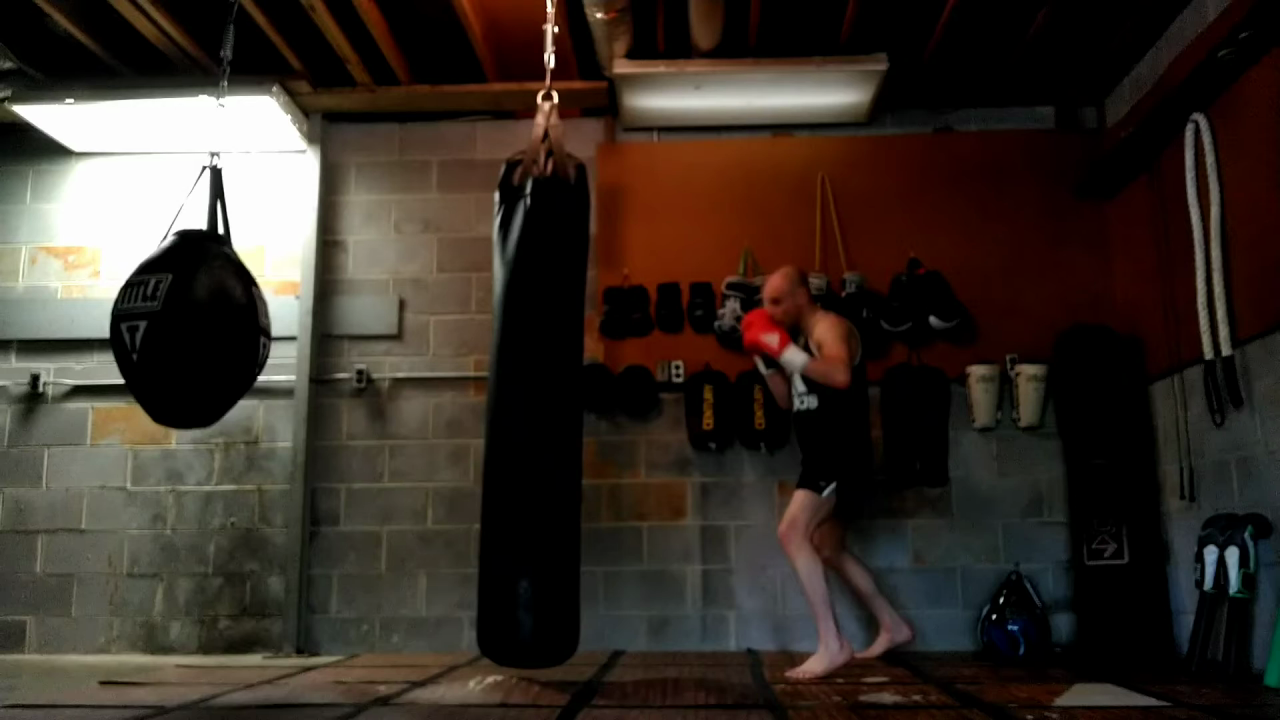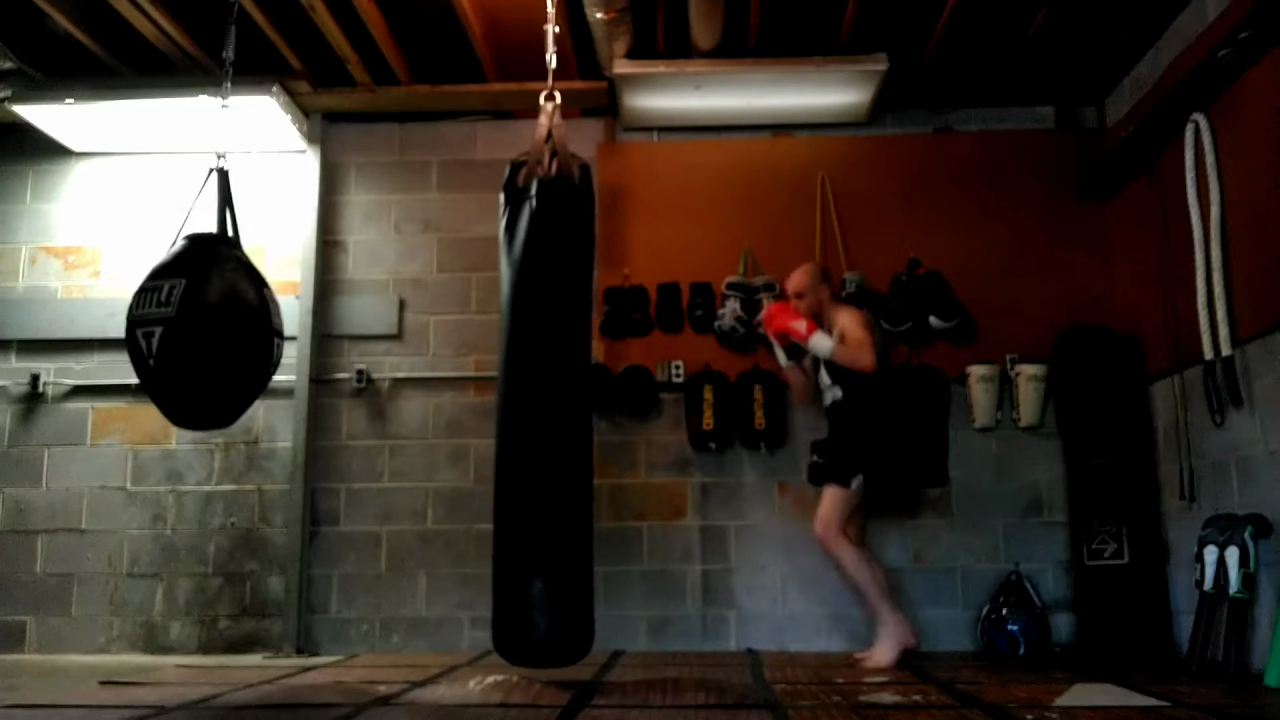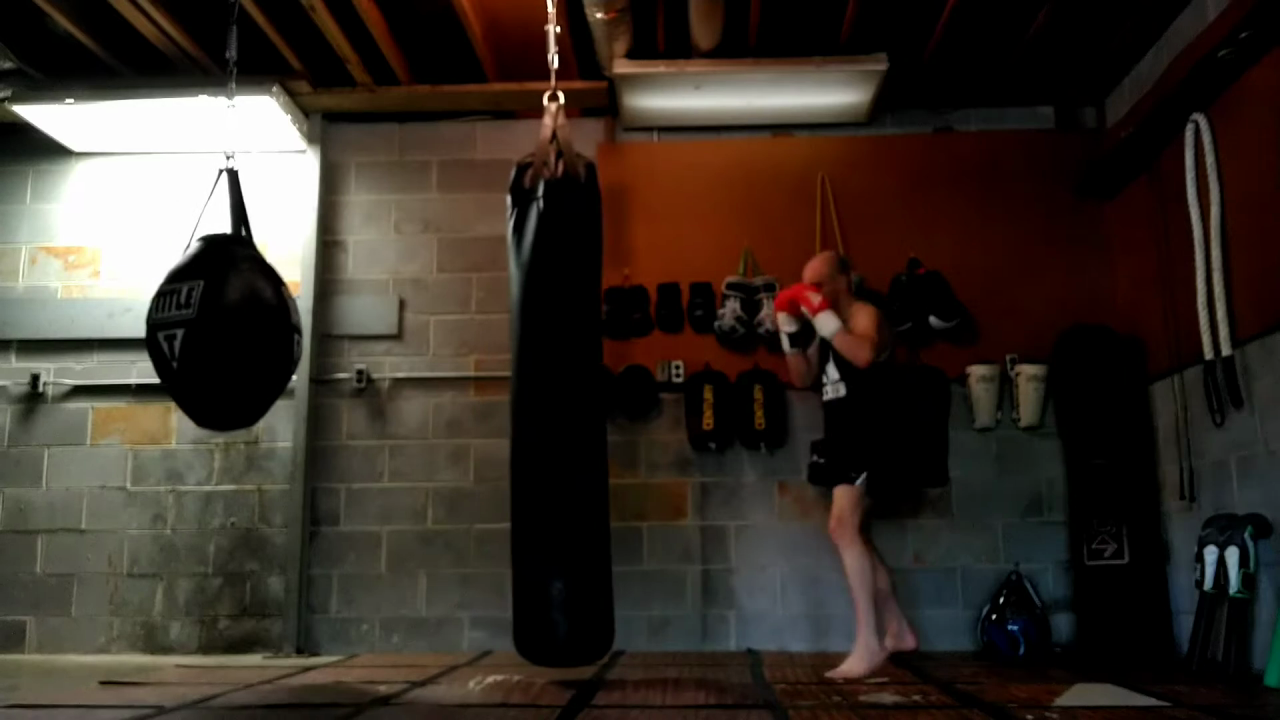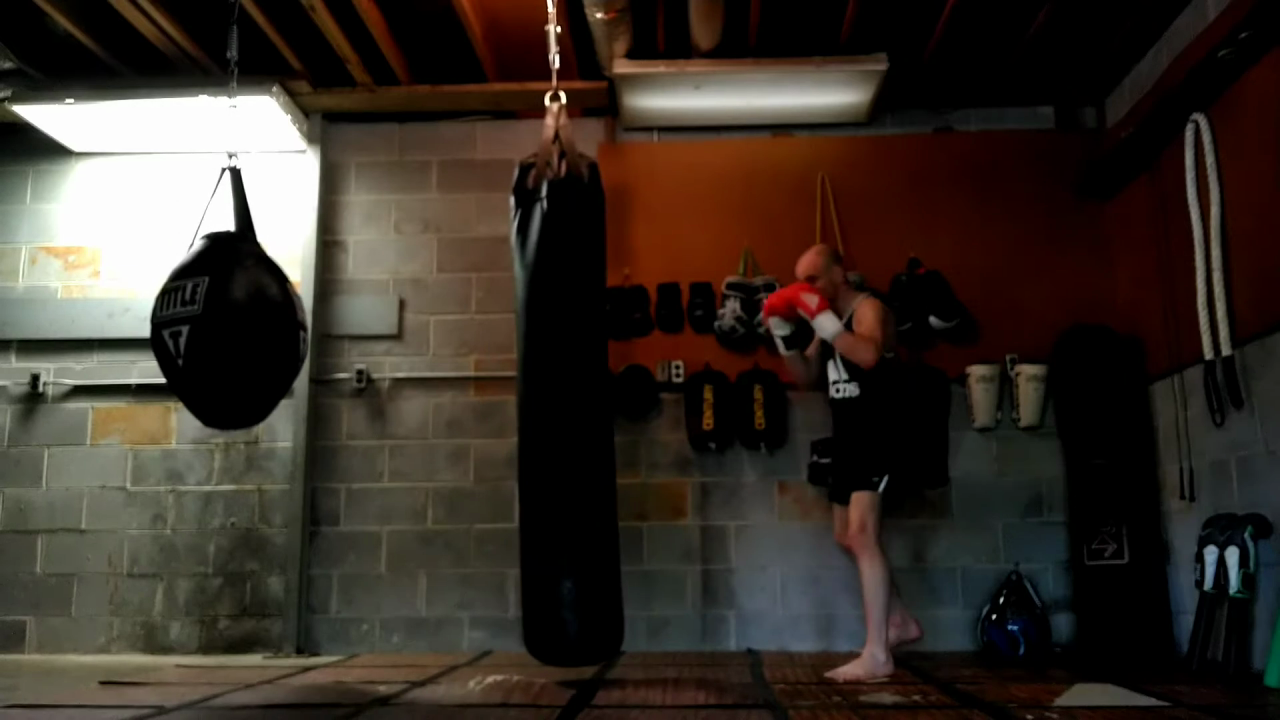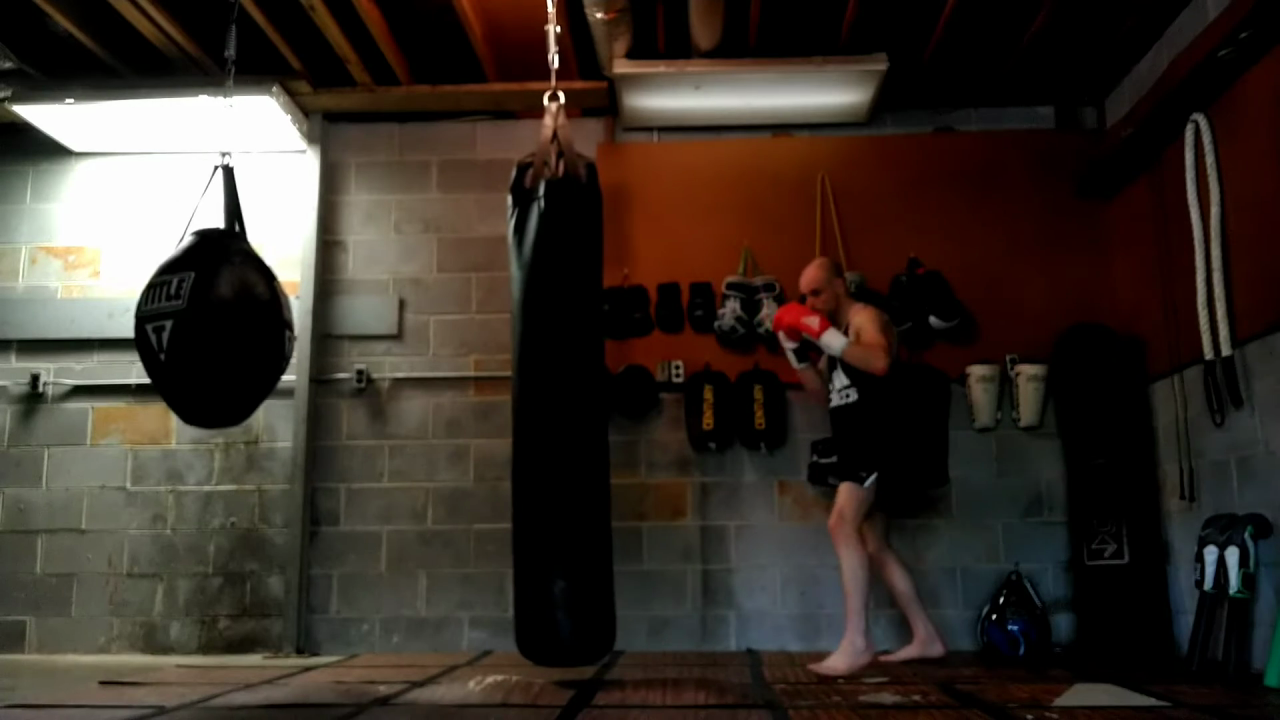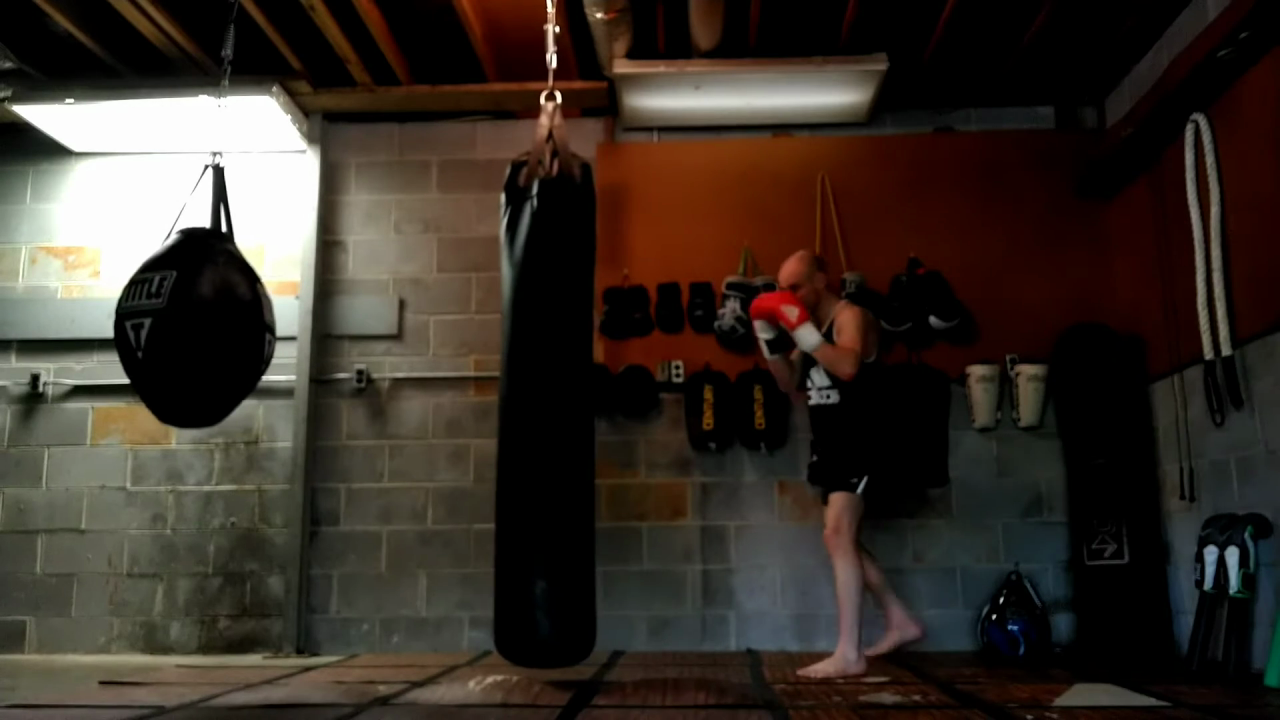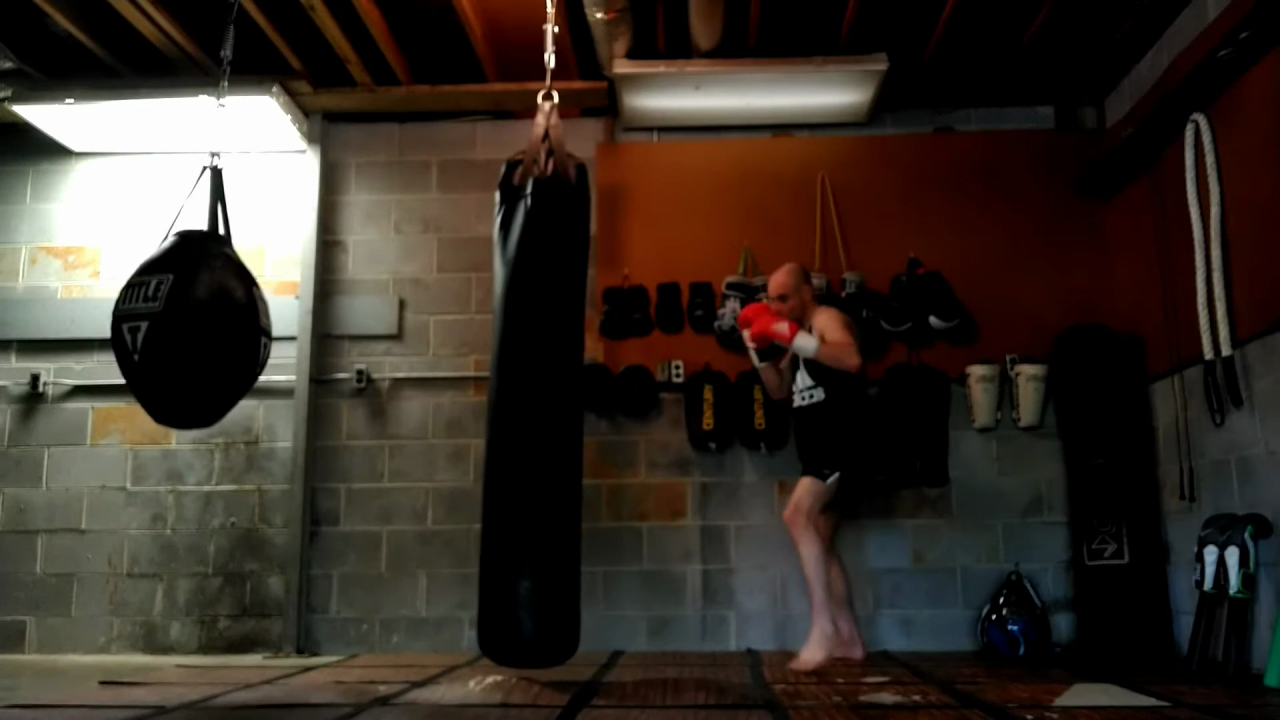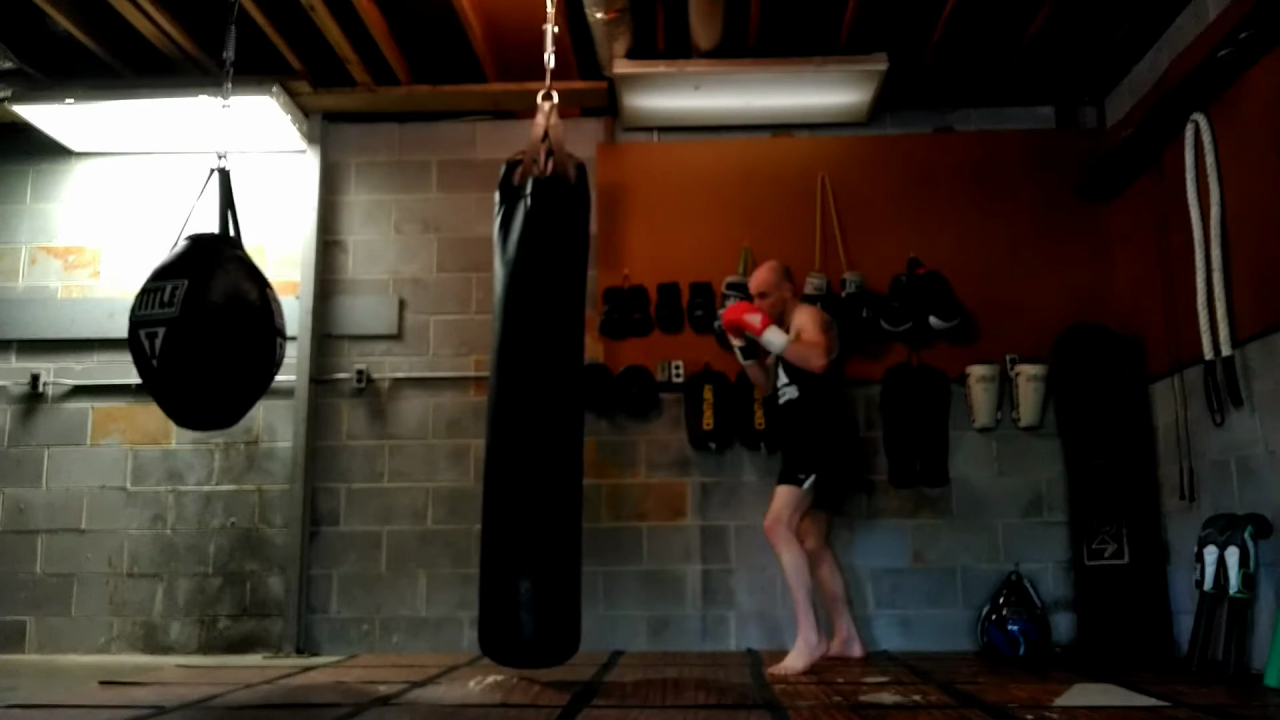
dt=0.4s
person 1, frame 1
left shoulder: (830, 326)
right shoulder: (803, 337)
left elbow: (840, 375)
right elbow: (788, 398)
left wrist: (783, 349)
right wrist: (765, 354)
left hip: (838, 452)
right hip: (821, 455)
left knee: (792, 532)
right knee: (826, 547)
left ankle: (832, 644)
right ankle: (892, 626)
person 1, frame 2
left shoulder: (849, 319)
right shoulder: (822, 332)
left elbow: (866, 359)
right elbow: (805, 392)
left wrist: (808, 337)
right wrist: (785, 345)
left hip: (864, 442)
right hip: (845, 445)
left knee: (827, 531)
right knee: (848, 540)
left ankle: (890, 625)
right ankle: (895, 628)
person 1, frame 3
left shoulder: (864, 314)
right shoulder: (827, 323)
left elbow: (864, 356)
right elbow: (803, 377)
left wrist: (821, 315)
right wrist: (790, 322)
left hip: (865, 439)
right hip: (842, 442)
left knee: (841, 527)
right knee: (856, 538)
left ankle: (867, 645)
right ankle: (898, 631)
person 1, frame 4
left shoulder: (867, 308)
right shoulder: (829, 319)
left elbow: (869, 356)
right elbow: (804, 375)
left wrist: (818, 317)
right wrist: (782, 328)
left hip: (874, 438)
right hip: (850, 441)
left knee: (860, 535)
right knee: (848, 538)
left ankle: (876, 655)
right ankle: (899, 620)
person 1, frame 5
left shoulder: (866, 317)
right shoulder: (837, 329)
left elbow: (878, 362)
right elbow: (820, 390)
left wrist: (823, 334)
right wrist: (794, 345)
left hip: (875, 445)
right hip: (856, 448)
left knee: (841, 526)
right knee: (873, 546)
left ankle: (855, 644)
right ankle: (925, 637)
person 1, frame 6
left shoulder: (848, 316)
right shoulder: (815, 326)
left elbow: (848, 368)
right elbow: (790, 379)
left wrist: (798, 325)
right wrist: (767, 332)
left hip: (856, 444)
right hip: (831, 447)
left knee: (837, 536)
right knee: (846, 543)
left ankle: (849, 653)
right ankle: (899, 620)
person 1, frame 7
left shoulder: (829, 319)
right shoulder: (800, 335)
left elbow: (852, 360)
right elbow: (779, 389)
left wrist: (791, 335)
right wrist: (758, 344)
left hip: (837, 445)
right hip: (816, 449)
left knee: (797, 514)
right knee: (819, 542)
left ankle: (824, 627)
right ankle: (848, 638)
person 1, frame 8
left shoulder: (809, 317)
right shoulder: (787, 328)
left elbow: (818, 361)
right elbow: (768, 383)
left wrist: (765, 332)
right wrist: (744, 343)
left hip: (818, 445)
right hip: (808, 448)
left knee: (778, 525)
right knee: (813, 544)
left ankle: (809, 638)
right ankle: (846, 637)
